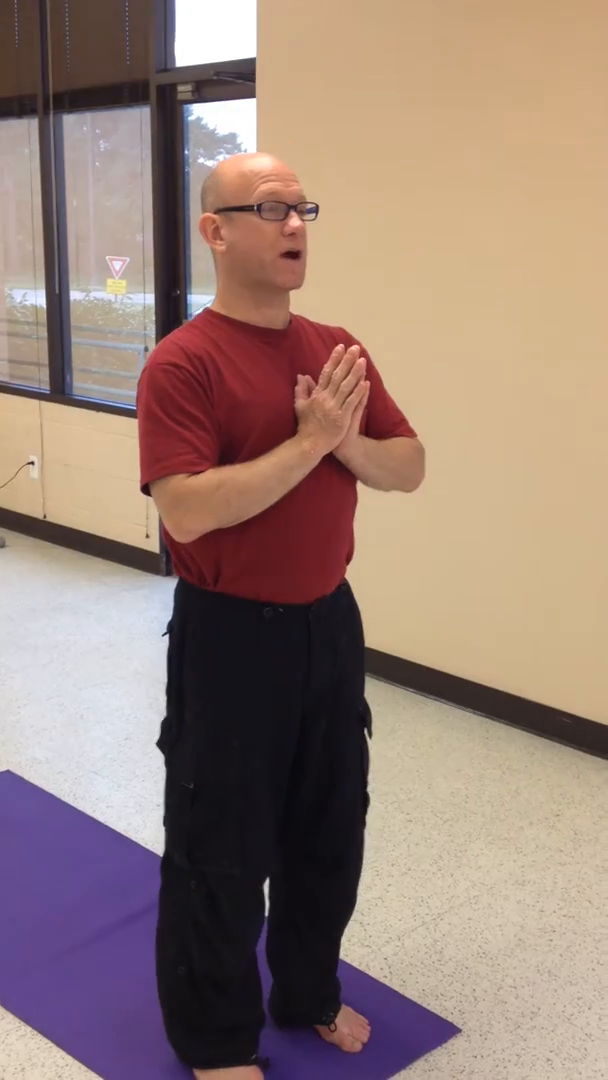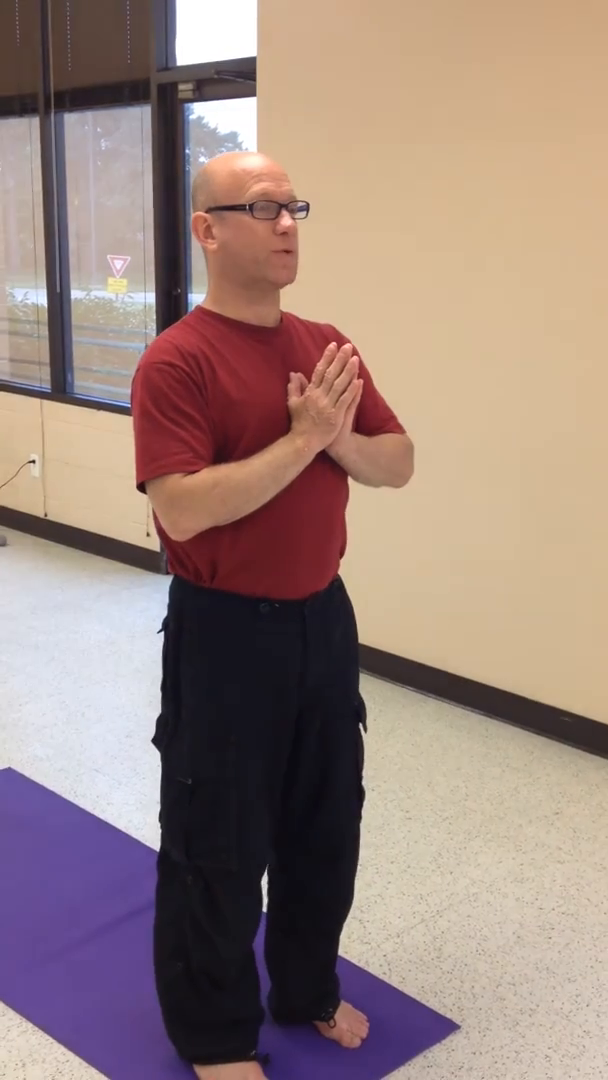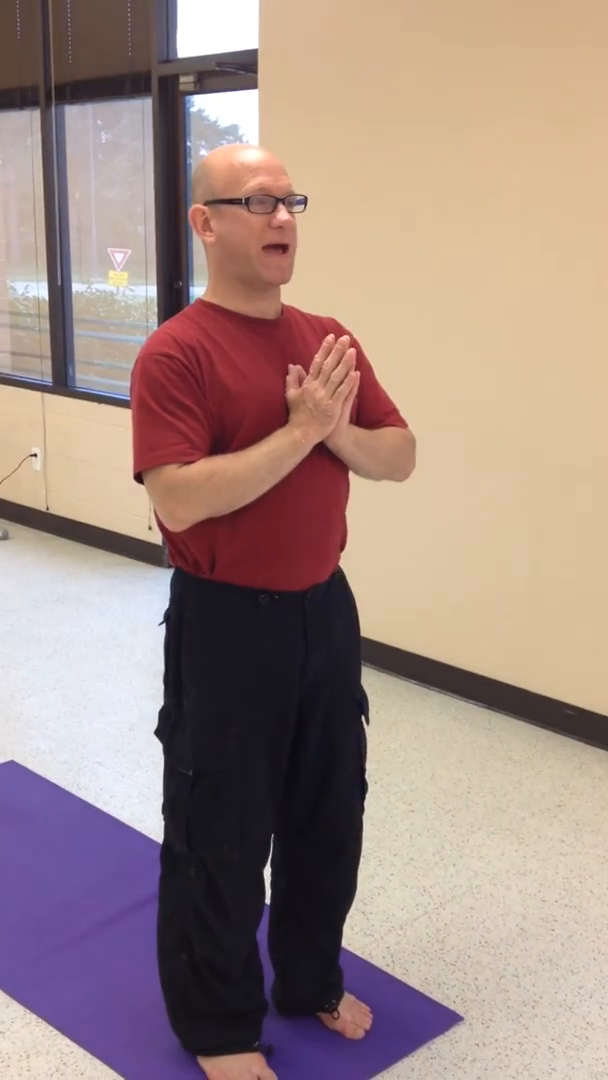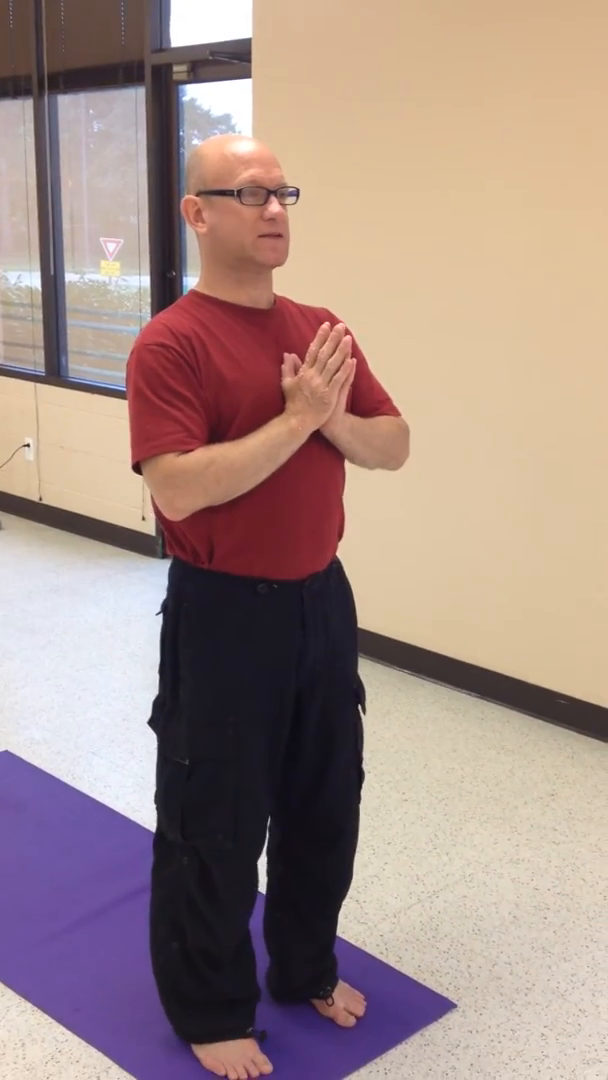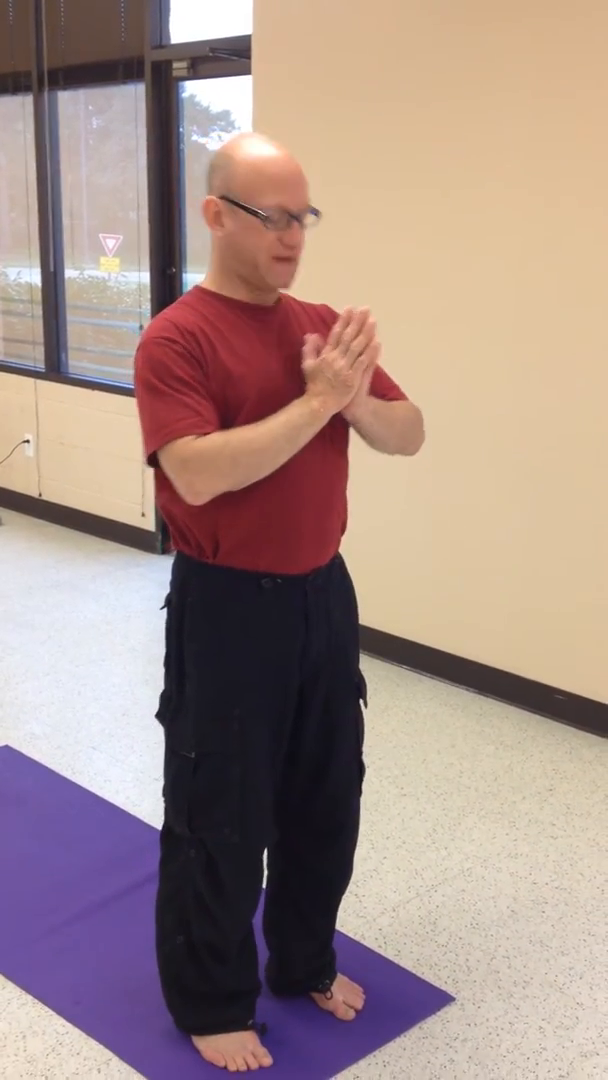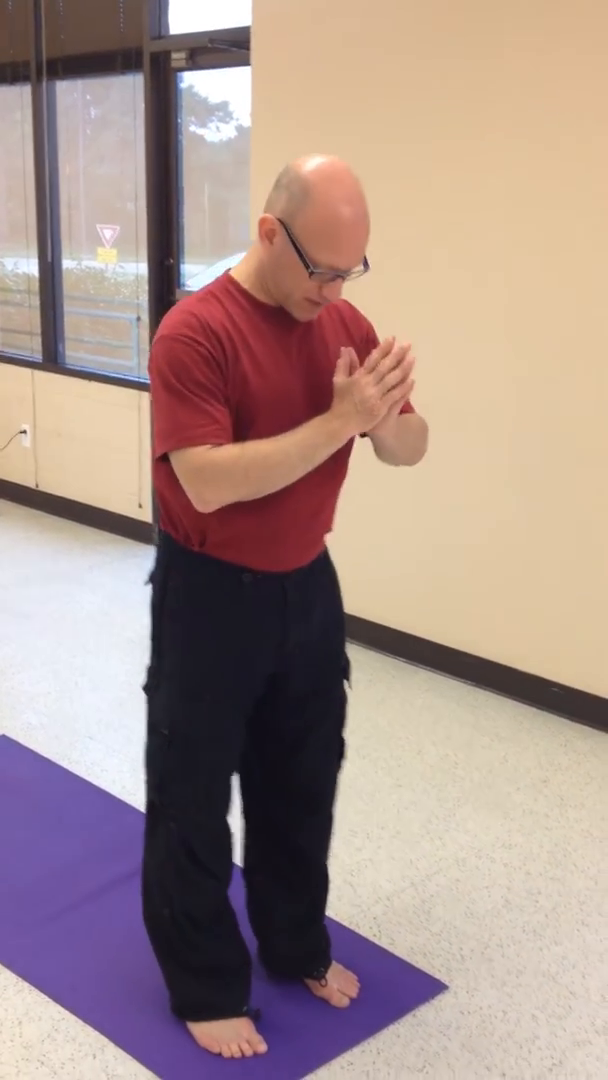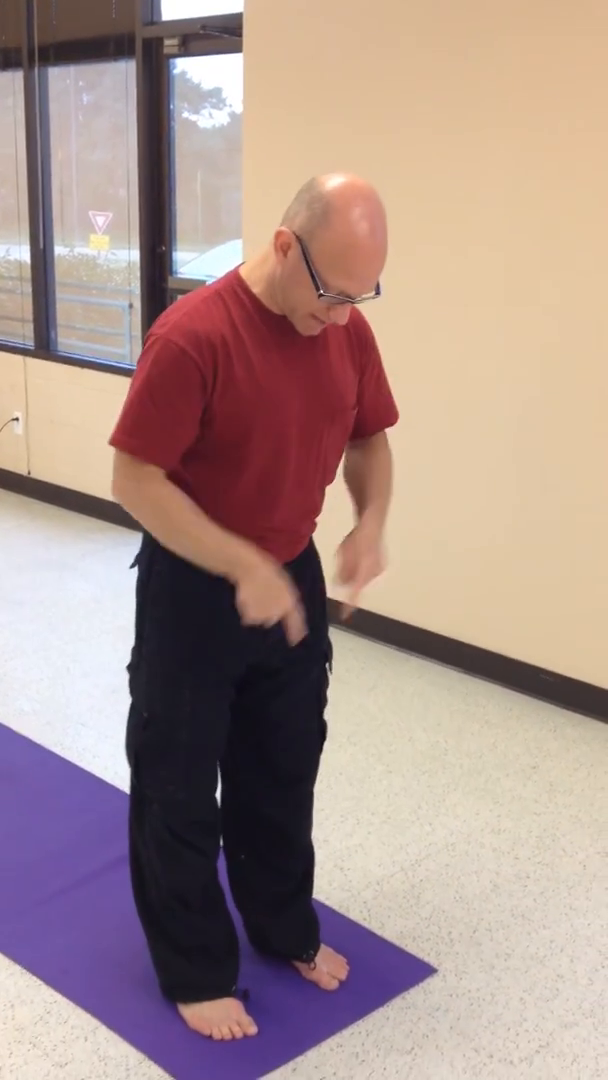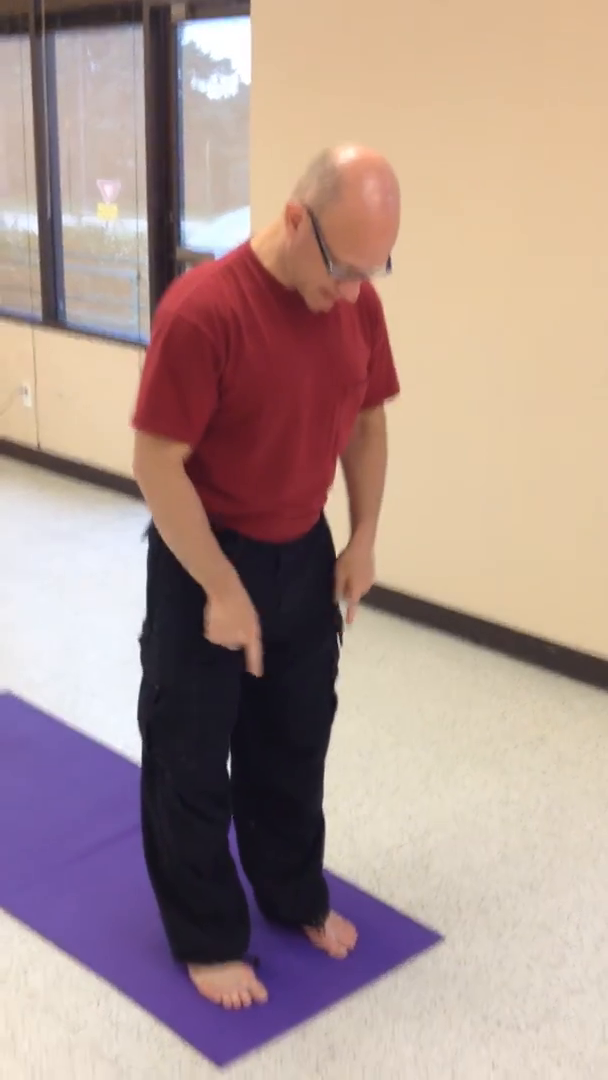
dt=0.4s
person 1, frame 1
left shoulder: (338, 350)
right shoulder: (183, 362)
left elbow: (409, 466)
right elbow: (185, 510)
left wrist: (346, 442)
right wrist: (309, 441)
left hip: (329, 623)
right hip: (229, 636)
left knee: (329, 830)
right knee: (221, 847)
left ankle: (309, 992)
person 1, frame 2
left shoulder: (327, 347)
right shoulder: (176, 361)
left elbow: (398, 463)
right elbow: (182, 509)
left wrist: (341, 439)
right wrist: (301, 439)
left hip: (323, 619)
right hip: (224, 633)
left knee: (326, 826)
right knee: (217, 845)
left ankle: (307, 988)
person 1, frame 3
left shoulder: (329, 341)
right shoulder: (175, 353)
left elbow: (400, 455)
right elbow: (177, 500)
left wrist: (338, 431)
right wrist: (298, 431)
left hip: (324, 611)
right hip: (225, 626)
left knee: (329, 819)
right knee: (219, 837)
left ankle: (311, 980)
person 1, frame 4
left shoulder: (323, 329)
right shoulder: (171, 343)
left elbow: (393, 444)
right elbow: (178, 488)
left wrist: (334, 418)
right wrist: (294, 419)
left hip: (321, 599)
right hip: (222, 615)
left knee: (325, 806)
right knee: (214, 824)
left ankle: (305, 967)
person 1, frame 5
left shoulder: (324, 325)
right shoulder: (177, 338)
left elbow: (409, 432)
right elbow: (196, 473)
left wrist: (357, 399)
right wrist: (314, 401)
left hip: (323, 595)
right hip: (225, 609)
left knee: (326, 801)
right knee: (220, 817)
left ankle: (304, 960)
right ankle: (211, 1003)
person 1, frame 6
left shoulder: (344, 325)
right shoulder: (195, 331)
left elbow: (411, 445)
right elbow: (208, 482)
left wrist: (383, 415)
right wrist: (339, 421)
left hip: (307, 586)
right hip: (209, 597)
left knee: (303, 784)
right knee: (194, 797)
left ankle: (296, 946)
right ankle: (205, 989)
person 1, frame 7
left shoulder: (348, 331)
right shoulder: (192, 335)
left elbow: (370, 438)
right elbow: (134, 481)
left wrist: (368, 523)
right wrist: (244, 568)
left hip: (290, 585)
right hip: (195, 592)
left knee: (283, 771)
right knee: (179, 785)
left ankle: (286, 928)
right ankle: (194, 970)
person 1, frame 8
left shoulder: (358, 302)
right shoulder: (201, 309)
left elbow: (368, 422)
right elbow: (157, 465)
left wrist: (362, 539)
right wrist: (221, 592)
left hip: (303, 555)
right hip: (204, 564)
left knee: (294, 743)
right knee: (191, 759)
left ankle: (295, 895)
right ankle: (205, 937)
